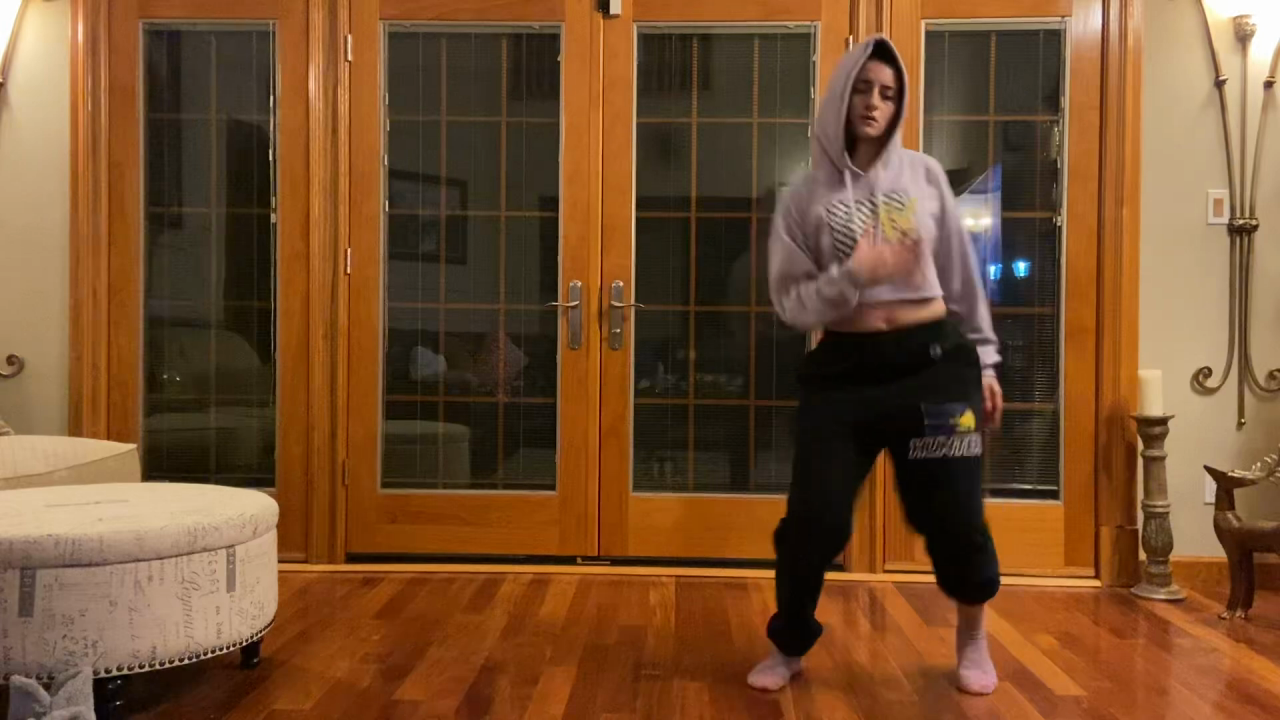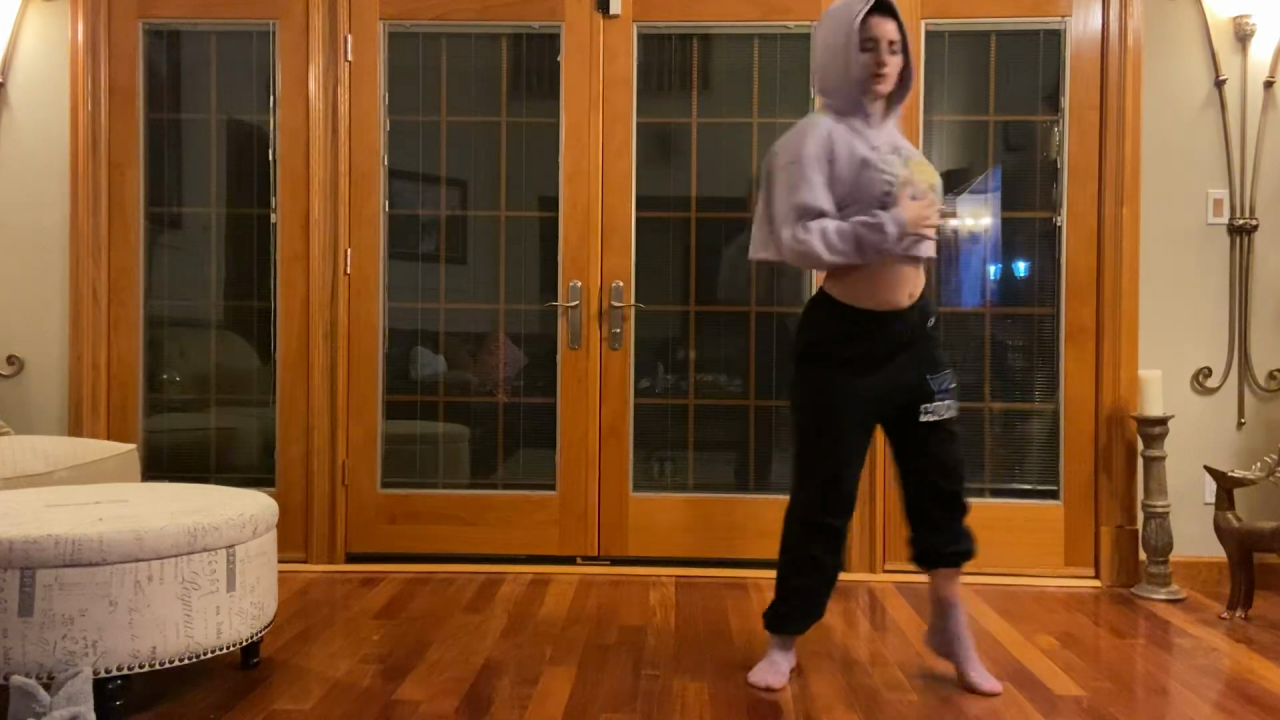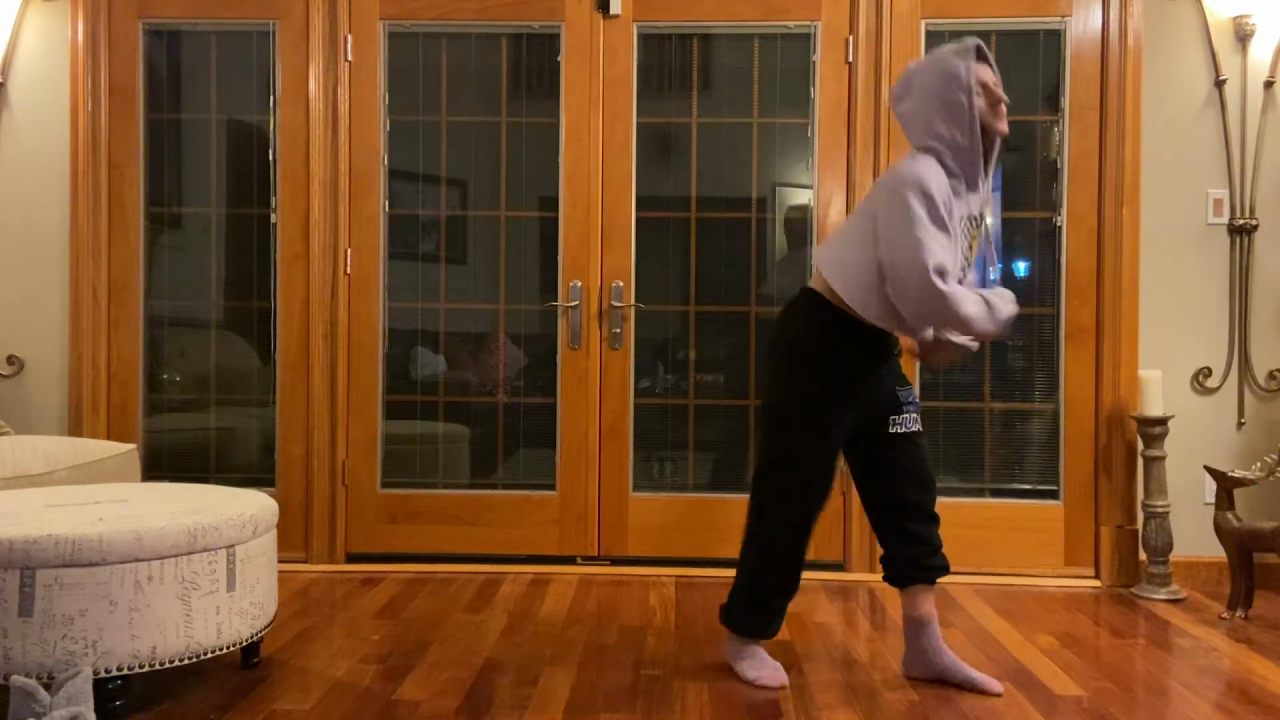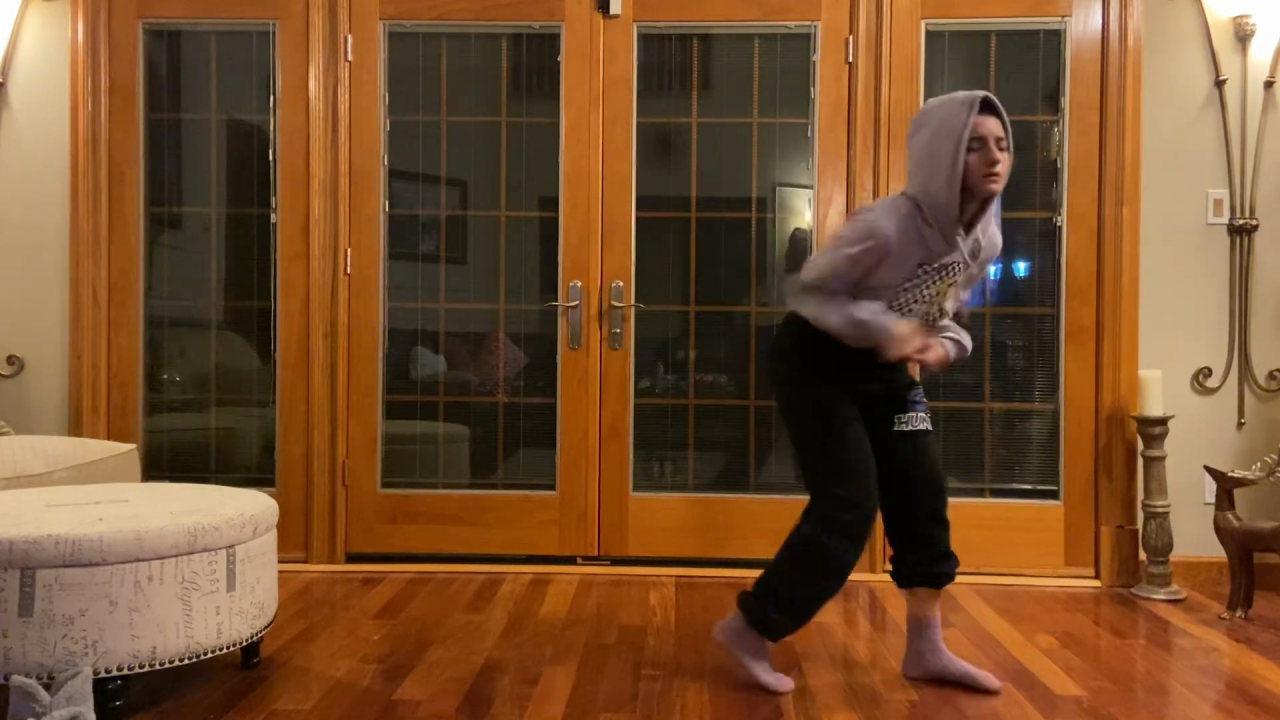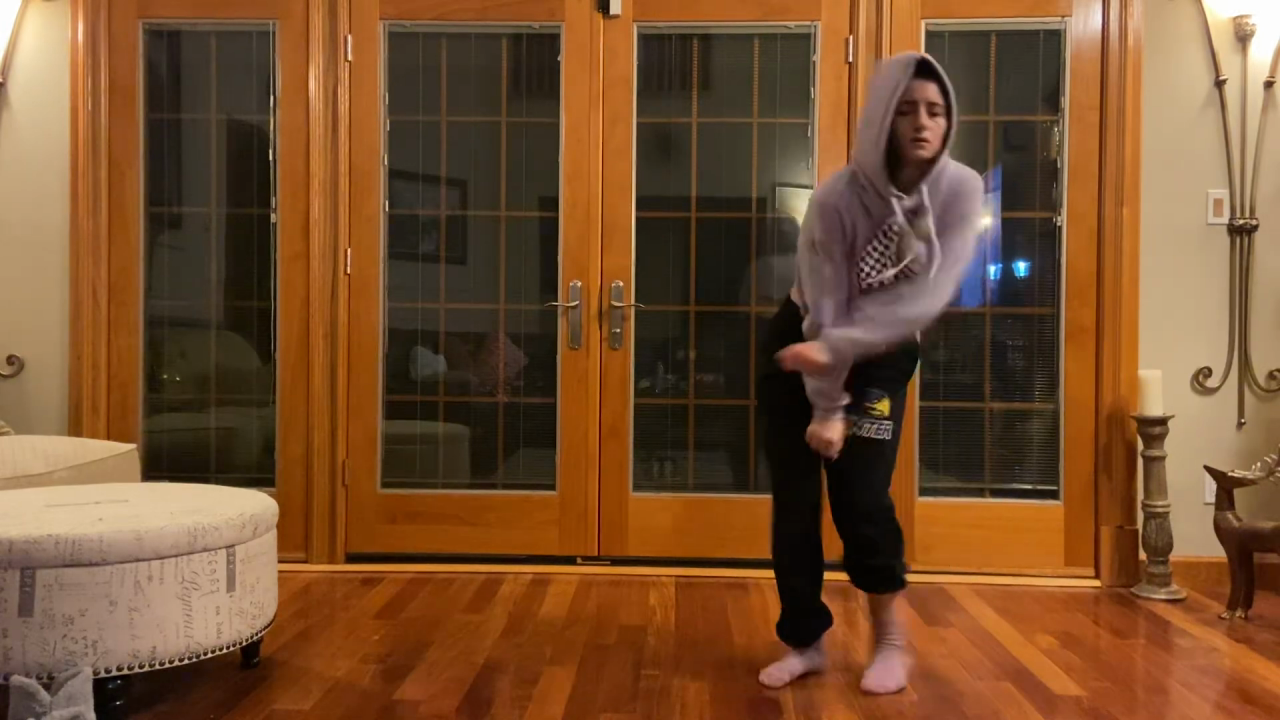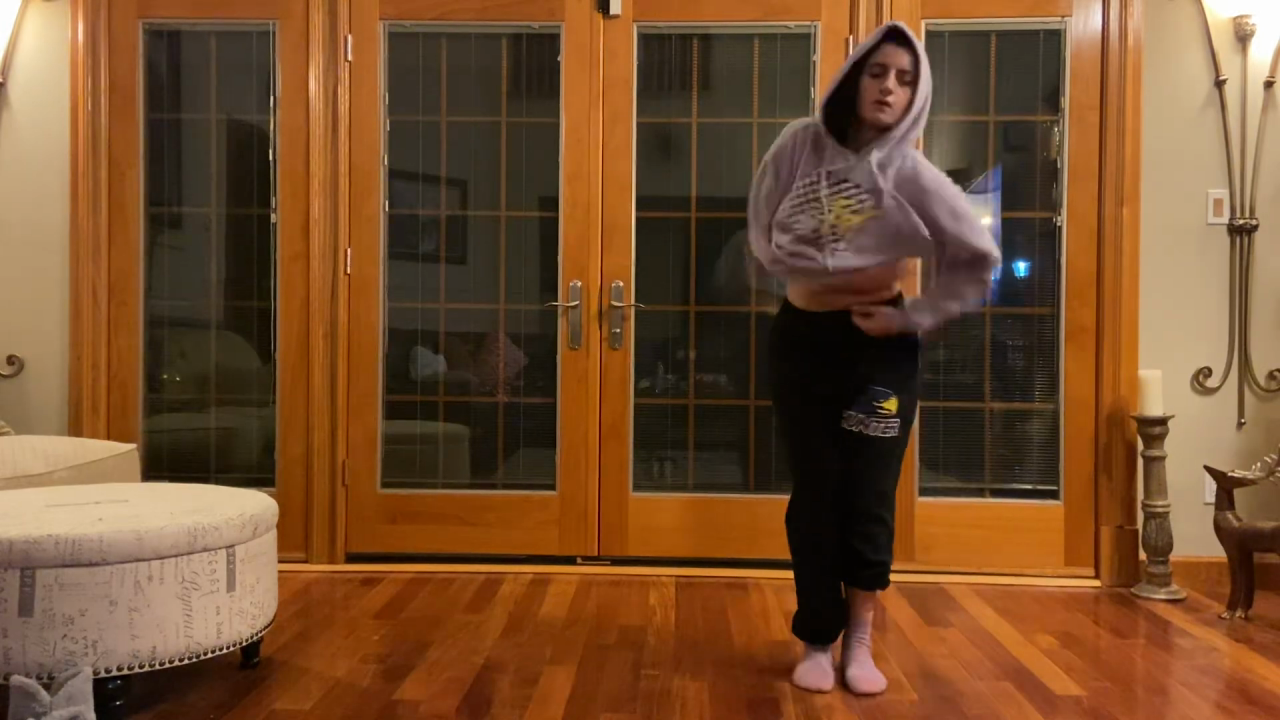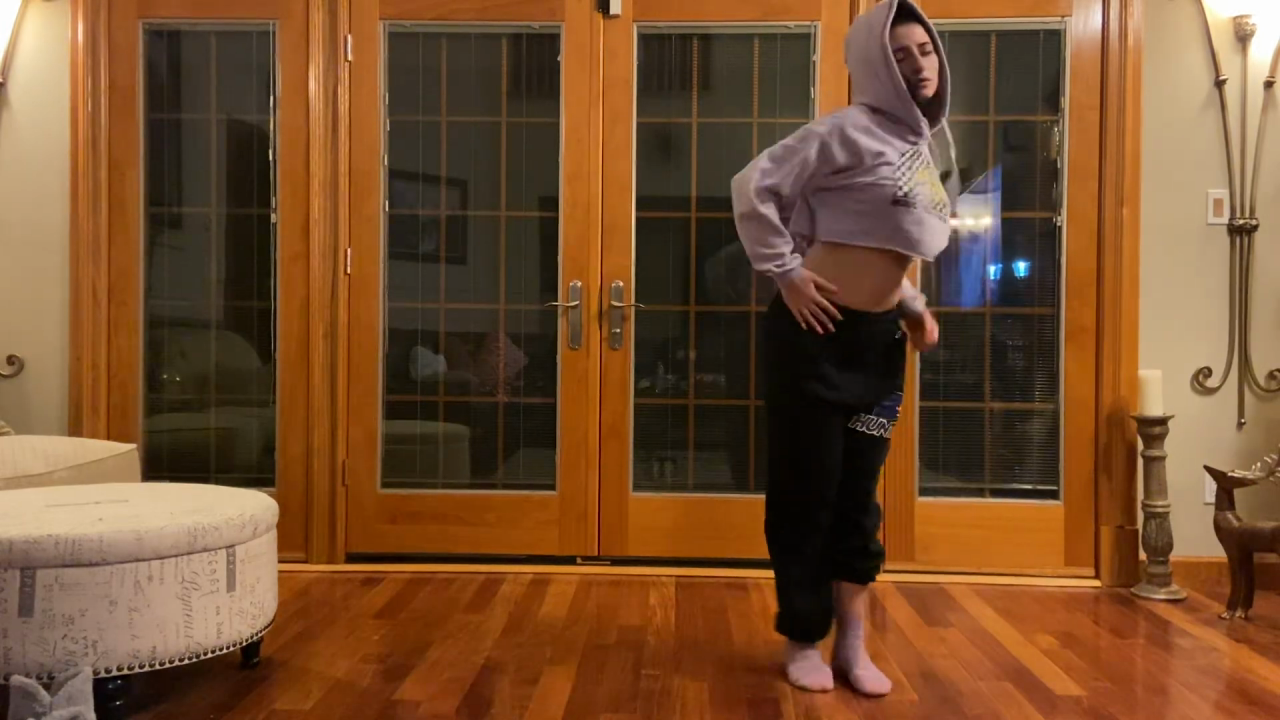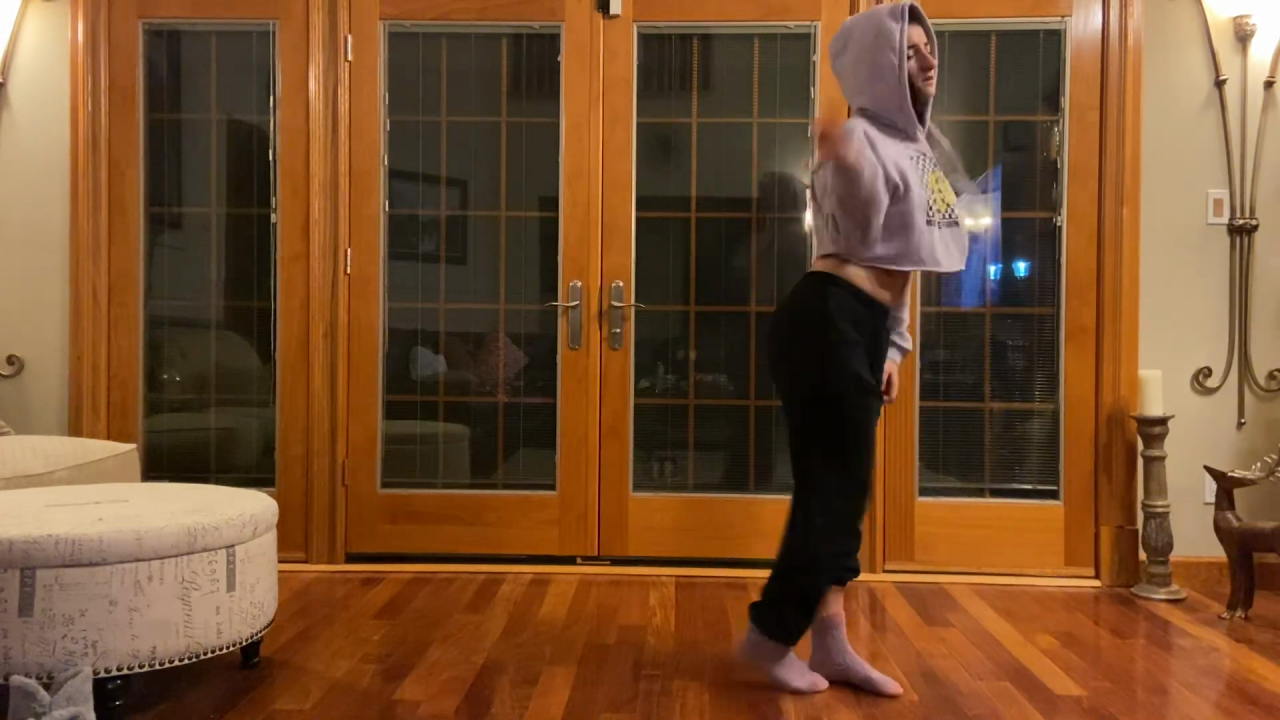
dt=0.3s
person 1, frame 1
left shoulder: (923, 173)
right shoulder: (805, 195)
left elbow: (960, 270)
right elbow: (791, 300)
left wrist: (982, 356)
right wrist: (853, 274)
left hip: (933, 361)
right hip: (843, 368)
left knee: (953, 513)
right knee: (815, 520)
left ankle: (972, 641)
right ankle: (788, 648)
person 1, frame 2
left shoulder: (892, 137)
right shoulder: (814, 137)
right elbow: (800, 238)
right wrist: (890, 226)
left hip: (911, 333)
right hip: (841, 338)
left knee: (938, 479)
right knee: (824, 495)
left ankle: (951, 631)
right ankle: (784, 639)
person 1, frame 3
left shoulder: (971, 183)
right shoulder: (917, 182)
left elbow: (951, 297)
right elbow: (930, 298)
left wrist: (947, 335)
right wrist: (999, 309)
left hip: (874, 353)
right hip: (820, 344)
left knee: (908, 488)
right knee: (793, 494)
left ankle: (925, 646)
right ankle: (743, 633)
person 1, frame 4
left shoulder: (985, 238)
right shoulder: (886, 226)
right elbow: (809, 292)
left wrist: (945, 341)
right wrist: (884, 326)
left hip: (880, 366)
right hip: (817, 359)
left knee: (921, 490)
right knee: (848, 501)
left ankle: (925, 648)
right ankle: (750, 627)
person 1, frame 5
left shoulder: (961, 192)
right shoulder: (839, 197)
left elbow: (926, 298)
right elbow: (823, 302)
left wrist: (837, 344)
right wrist: (824, 408)
left hip: (880, 353)
right hip: (798, 343)
left knee: (861, 495)
right knee: (794, 495)
left ankle: (892, 643)
right ankle: (803, 638)
person 1, frame 6
left shoulder: (915, 176)
right shoulder: (798, 143)
left elbow: (978, 267)
right elbow: (765, 240)
left wrist: (909, 316)
right wrist: (840, 277)
left hip: (882, 343)
right hip: (803, 339)
left knee: (867, 495)
right knee: (816, 492)
left ankle: (859, 643)
right ankle: (818, 639)
person 1, frame 7
left shoulder: (920, 146)
right shoulder: (847, 130)
right elbow: (754, 185)
left wrist: (912, 304)
right wrist: (789, 273)
left hip: (875, 339)
right hip: (813, 331)
left knee: (854, 494)
right knee: (801, 488)
left ankle: (853, 646)
right ankle: (806, 638)
person 1, frame 8
left shoulder: (913, 143)
right shoulder: (864, 137)
right elbow: (856, 236)
left wrist: (895, 346)
right wrist: (848, 164)
left hip: (863, 332)
right hip: (831, 322)
left knee: (836, 489)
right knee: (839, 487)
left ankle: (831, 647)
right ankle: (770, 636)
